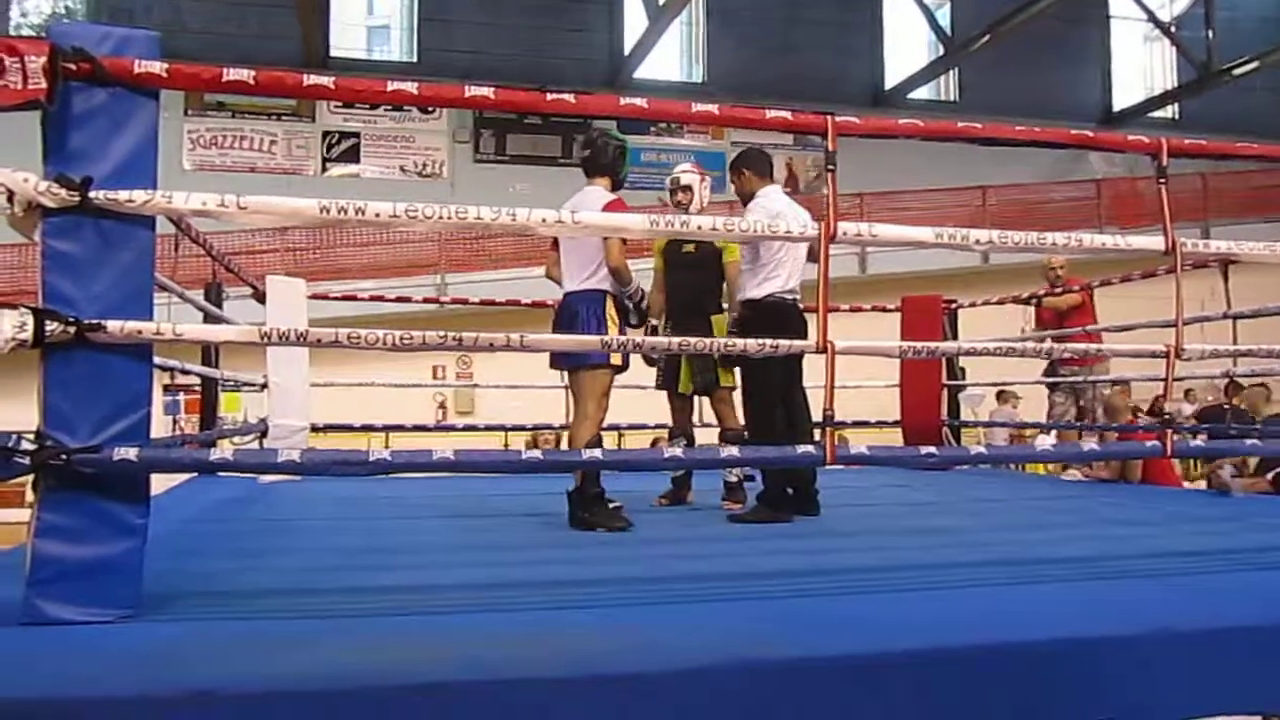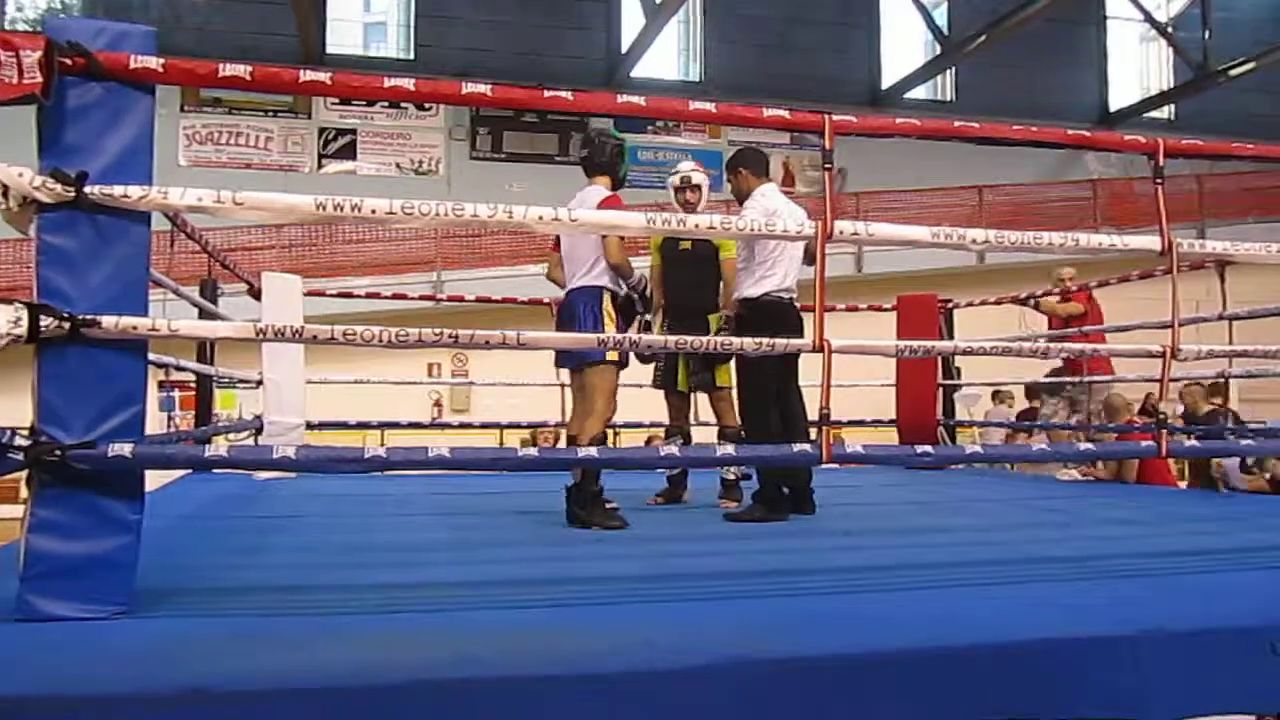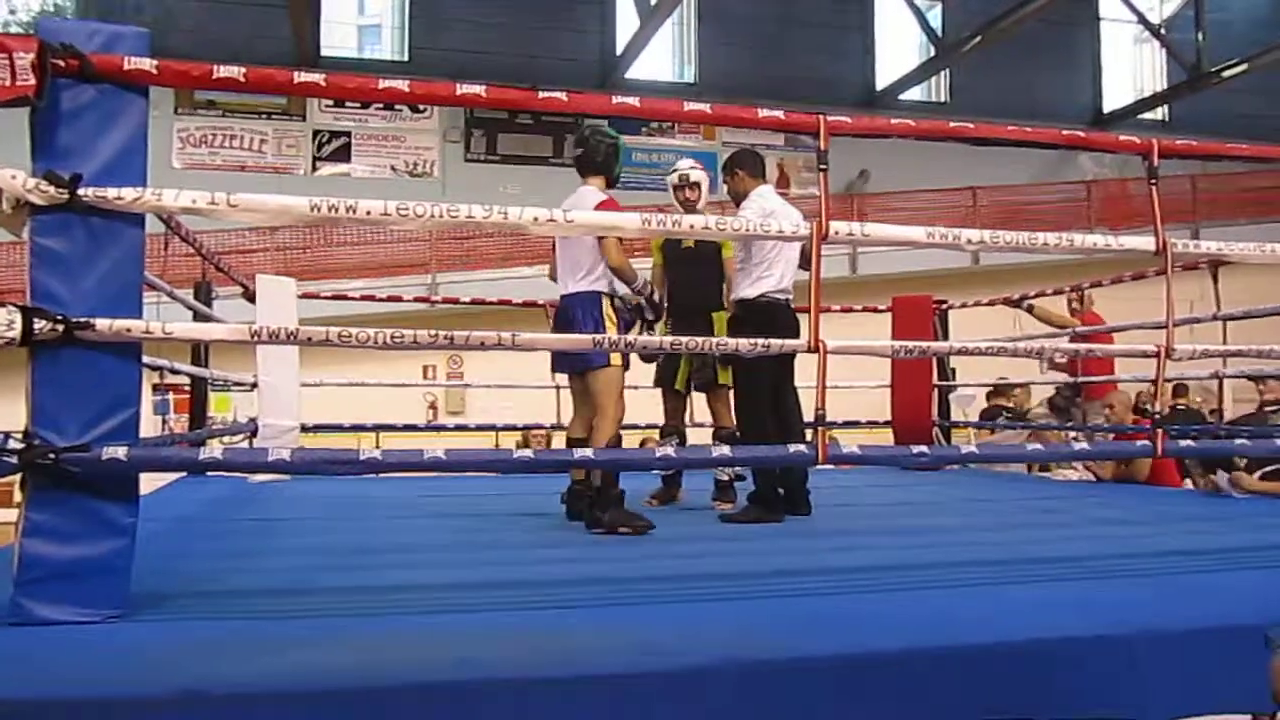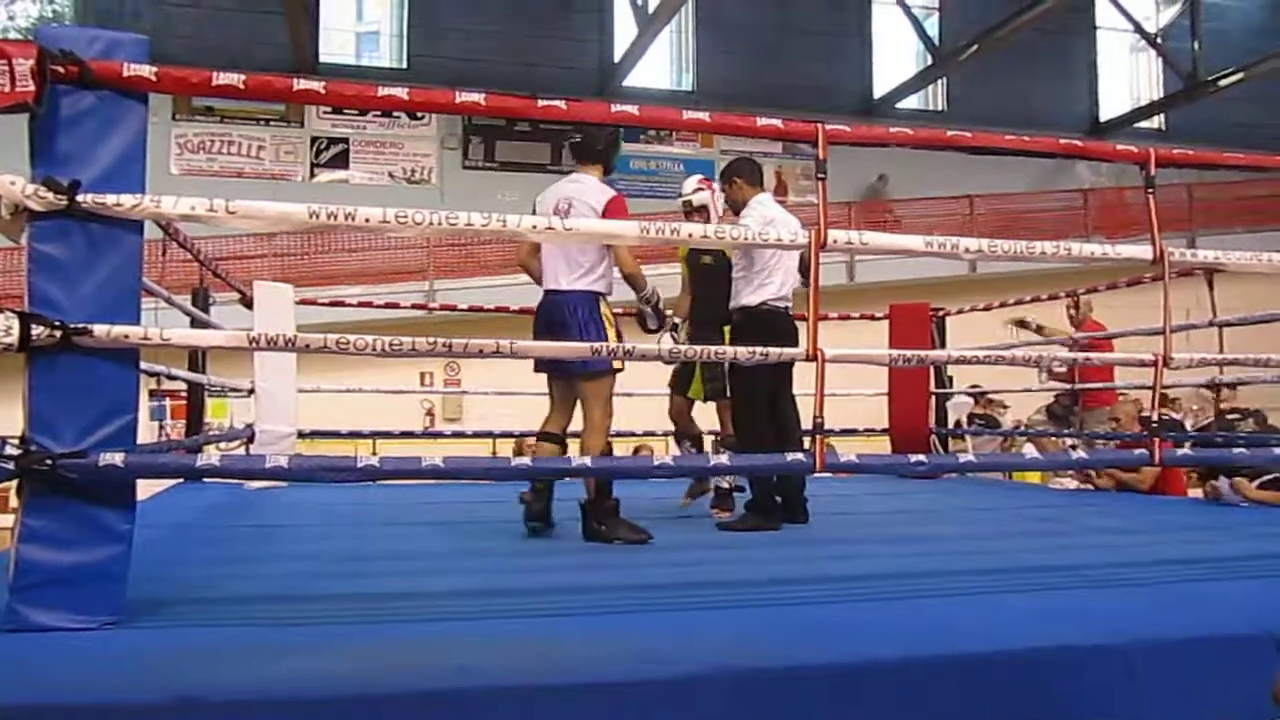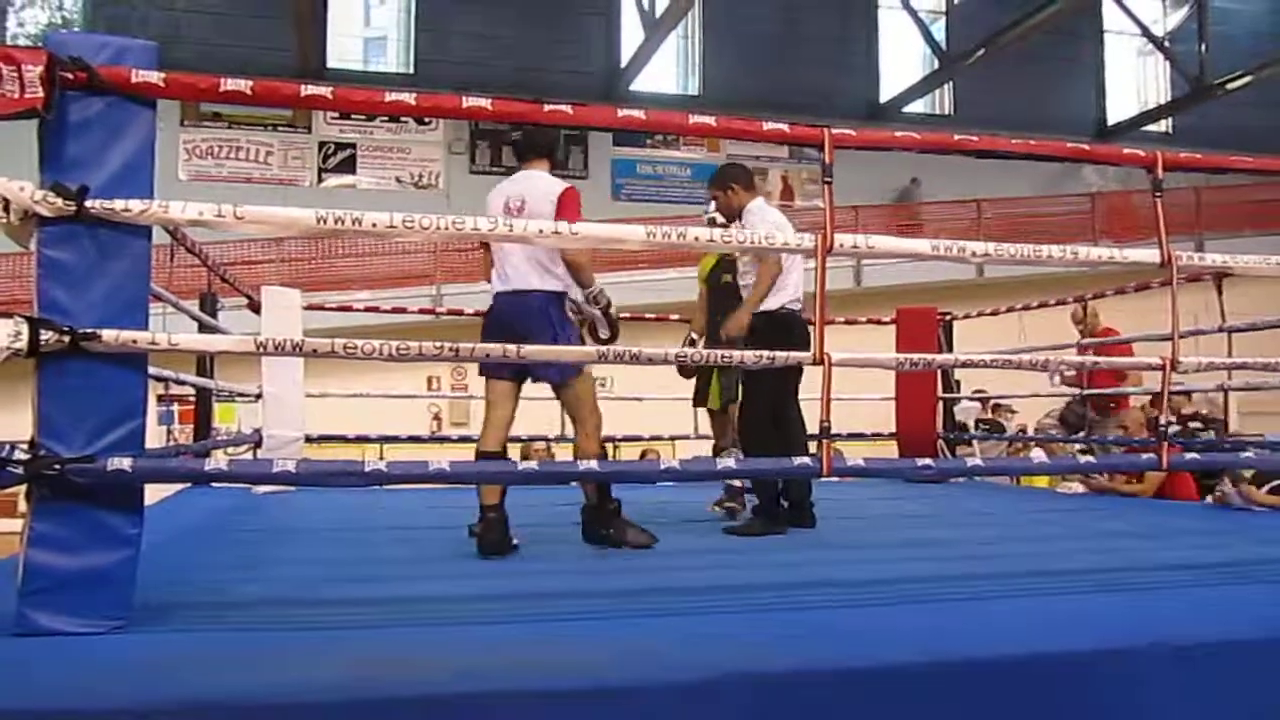
dt=0.4s
person 1, frame 1
left shoulder: (569, 207)
right shoulder: (611, 204)
left elbow: (553, 268)
right elbow: (615, 262)
right wrist: (634, 295)
left hip: (571, 306)
right hip: (597, 307)
left knee: (583, 411)
right knee: (593, 412)
left ankle: (586, 496)
right ankle: (586, 503)
person 1, frame 2
left shoulder: (572, 206)
right shoulder: (607, 201)
left elbow: (554, 271)
right elbow: (614, 257)
right wrist: (638, 286)
left hip: (572, 303)
right hip: (597, 305)
left knee: (582, 409)
right knee: (600, 408)
left ankle: (582, 495)
right ankle: (584, 499)
person 1, frame 3
left shoulder: (567, 206)
right shoulder: (604, 204)
right elbow: (614, 261)
right wrist: (645, 291)
left hip: (568, 307)
right hip: (593, 308)
left knee: (584, 412)
right knee: (610, 412)
left ankle: (579, 494)
right ankle: (605, 505)
person 1, frame 4
left shoulder: (548, 197)
right shoulder: (607, 198)
left elbow: (526, 259)
right elbow: (626, 265)
right wrist: (650, 299)
left hip: (550, 307)
right hip: (587, 309)
left knee: (559, 411)
right knee: (598, 420)
left ankle: (538, 499)
right ankle: (599, 516)
person 1, frame 5
left shoulder: (496, 195)
right shoulder: (560, 192)
right elbow: (573, 255)
right wrist: (597, 298)
left hip: (502, 310)
right hip: (544, 309)
left knee: (496, 424)
right knee: (586, 421)
left ankle: (491, 524)
right ankle: (602, 518)
person 2, frame 1
left shoulder: (765, 204)
right shoulder: (797, 210)
right elbow: (814, 251)
left hip: (763, 313)
right hip: (789, 312)
left knee: (764, 408)
right knee: (791, 403)
left ankle: (775, 500)
right ankle: (804, 494)
person 2, frame 2
left shoulder: (760, 202)
right shoulder: (793, 209)
right elbow: (812, 253)
left hip: (759, 312)
right hip: (785, 311)
left knee: (759, 406)
right knee: (787, 401)
left ankle: (770, 499)
right ankle: (799, 493)
person 2, frame 3
left shoulder: (757, 204)
right shoulder: (790, 211)
right elbow: (807, 257)
left hip: (755, 313)
right hip: (782, 312)
left knee: (755, 408)
right knee: (783, 403)
left ankle: (766, 500)
right ankle: (795, 494)
person 2, frame 4
left shoulder: (756, 212)
right shoulder: (788, 219)
left elbow: (733, 241)
right elbow: (804, 266)
left hip: (755, 321)
right hip: (781, 320)
left knee: (751, 416)
right knee: (781, 412)
left ankle: (763, 507)
right ankle: (792, 502)
person 2, frame 5
left shoulder: (759, 217)
right shoulder: (768, 218)
left elbow: (772, 266)
left wrist: (744, 313)
right wrist: (743, 318)
left hip: (772, 326)
right hip: (788, 326)
left knee: (757, 421)
right knee: (785, 417)
left ankle: (770, 512)
right ankle: (799, 507)
person 3, frame 1
left shoulder: (721, 234)
right shoulder: (664, 239)
left elbow: (735, 285)
right wrist: (652, 329)
left hip: (710, 327)
right hip: (675, 330)
left knee: (723, 404)
right knee: (679, 410)
left ankle: (734, 485)
right ankle: (680, 484)
person 3, frame 2
left shoulder: (719, 232)
right shoulder: (661, 236)
left elbow: (731, 283)
left wrist: (727, 324)
right wrist: (646, 326)
left hip: (707, 326)
right hip: (672, 328)
left knee: (722, 402)
right knee: (676, 408)
left ankle: (731, 483)
right ankle: (676, 483)
person 3, frame 3
right shoulder: (663, 234)
left elbow: (733, 281)
left hip: (711, 325)
right hip: (675, 327)
left knee: (719, 403)
right knee: (673, 408)
left ankle: (725, 484)
right ankle: (670, 483)
person 3, frame 4
right shoulder: (688, 247)
right wrist: (675, 326)
left hip: (727, 337)
right hip: (696, 336)
left knee: (728, 415)
right knee: (678, 410)
left ankle: (725, 492)
right ankle: (701, 475)
person 3, frame 5
right shoulder: (708, 264)
right wrist: (691, 341)
right hip: (714, 349)
left knee: (737, 415)
right knee: (719, 424)
left ankle: (736, 490)
right ankle: (732, 488)
